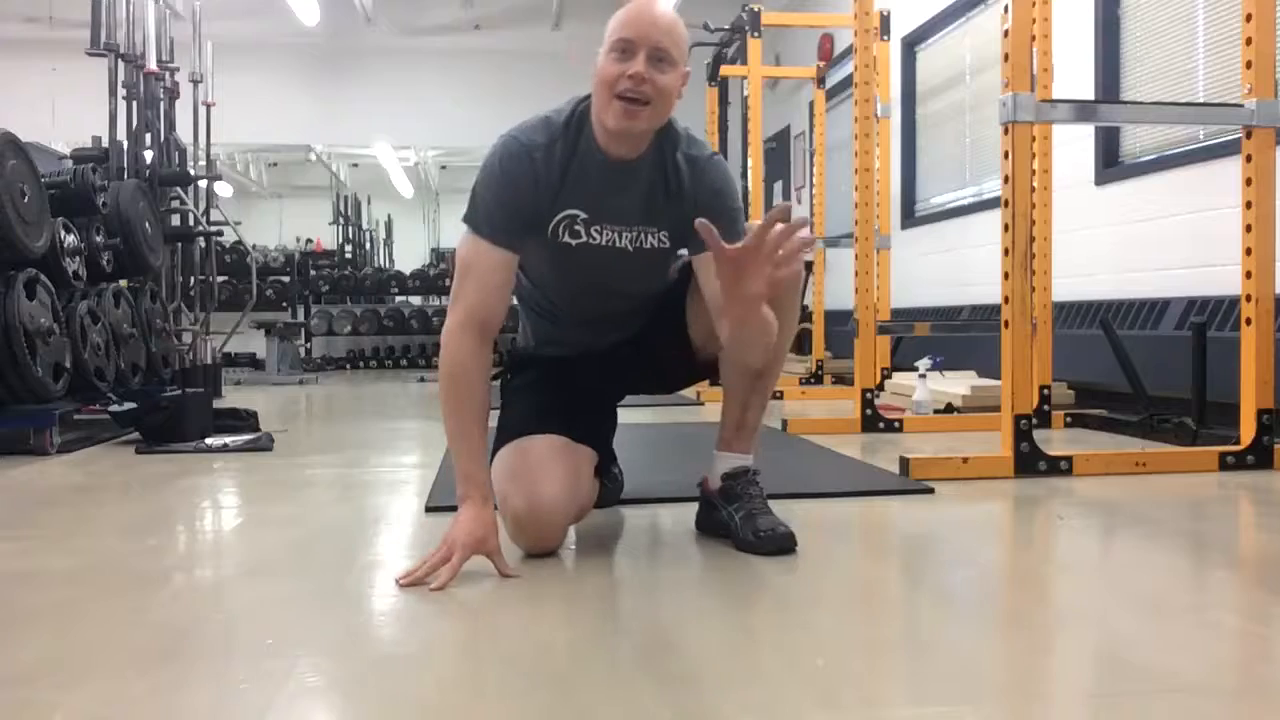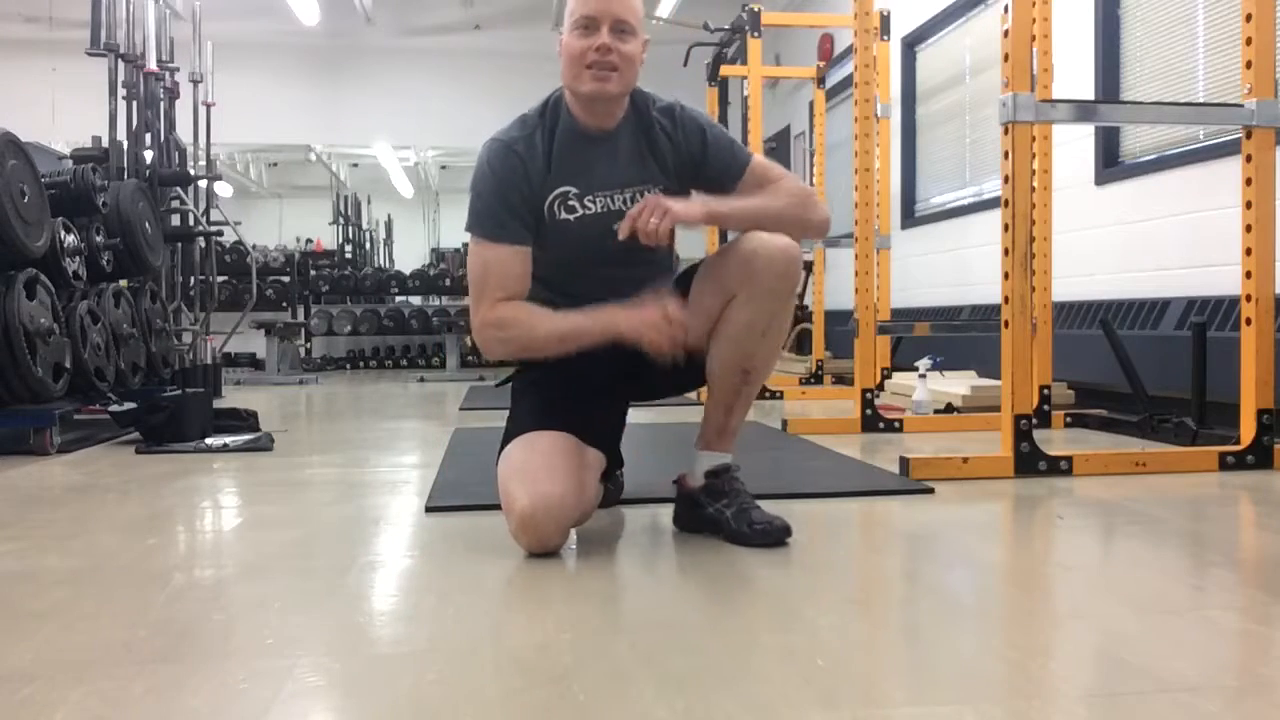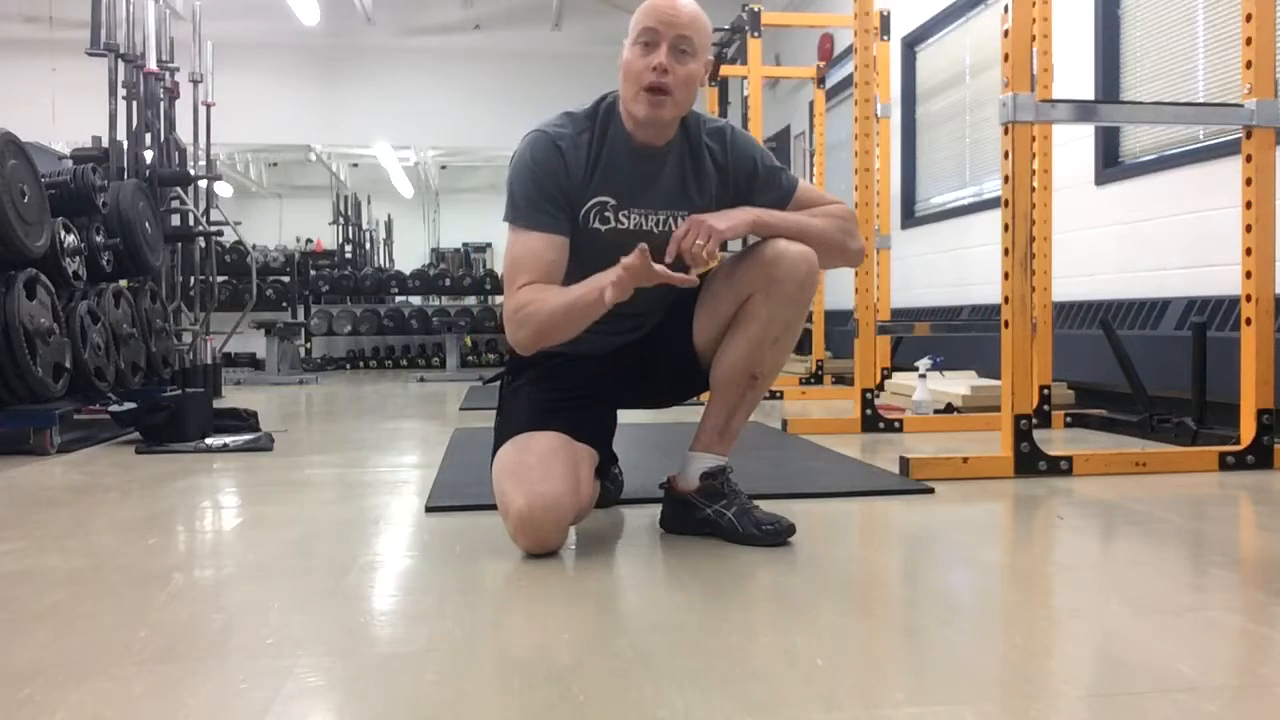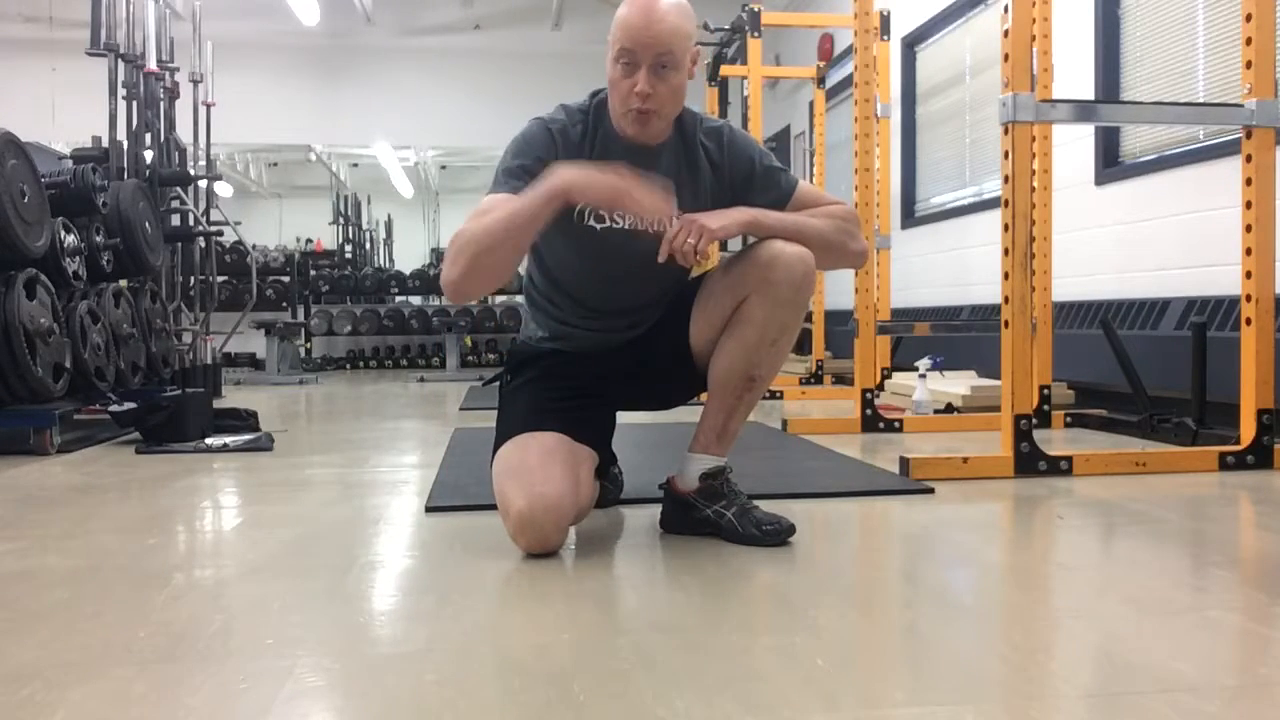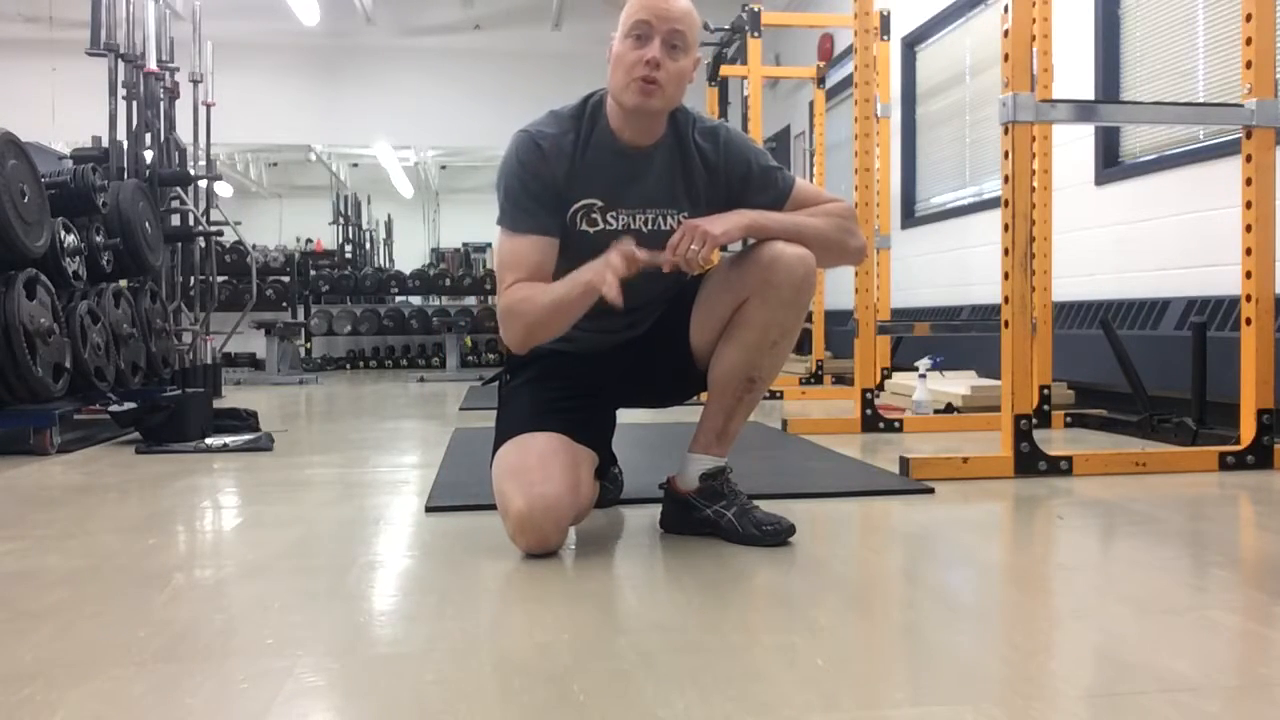
dt=1s
person 1, frame 1
left shoulder: (700, 172)
right shoulder: (525, 156)
left elbow: (755, 349)
right elbow: (469, 328)
left wrist: (743, 304)
right wrist: (475, 501)
left hip: (656, 331)
right hip: (558, 357)
left knee: (779, 259)
right knee: (536, 523)
left ankle: (730, 482)
right ankle: (595, 471)
person 1, frame 2
left shoulder: (678, 129)
right shoulder: (512, 156)
left elbow: (810, 213)
right elbow: (493, 326)
left wrist: (704, 206)
right wrist: (620, 319)
left hip: (661, 332)
right hip: (565, 356)
left knee: (772, 253)
right knee: (537, 521)
left ankle: (707, 480)
right ankle: (594, 470)
person 1, frame 3
left shoulder: (722, 150)
right shoulder: (553, 150)
left elbow: (848, 238)
right elbow: (524, 327)
left wrist: (748, 216)
right wrist: (613, 283)
left hip: (665, 340)
right hip: (566, 358)
left knee: (790, 262)
right knee: (536, 520)
left ankle: (700, 483)
right ankle: (593, 470)
person 1, frame 4
left shoulder: (720, 149)
right shoulder: (552, 137)
left elbow: (849, 239)
right elbow: (459, 280)
left wrist: (744, 216)
right wrist: (558, 186)
left hip: (666, 340)
right hip: (564, 357)
left knee: (787, 263)
right knee: (535, 521)
left ankle: (698, 485)
right ankle: (592, 469)
person 1, frame 5
left shoulder: (714, 149)
right shoulder: (541, 149)
left elbow: (847, 236)
right elbow: (516, 327)
left wrist: (744, 220)
right wrist: (596, 276)
left hip: (666, 339)
right hip: (563, 356)
left knee: (787, 264)
right knee: (535, 522)
left ankle: (699, 484)
right ankle: (591, 467)
